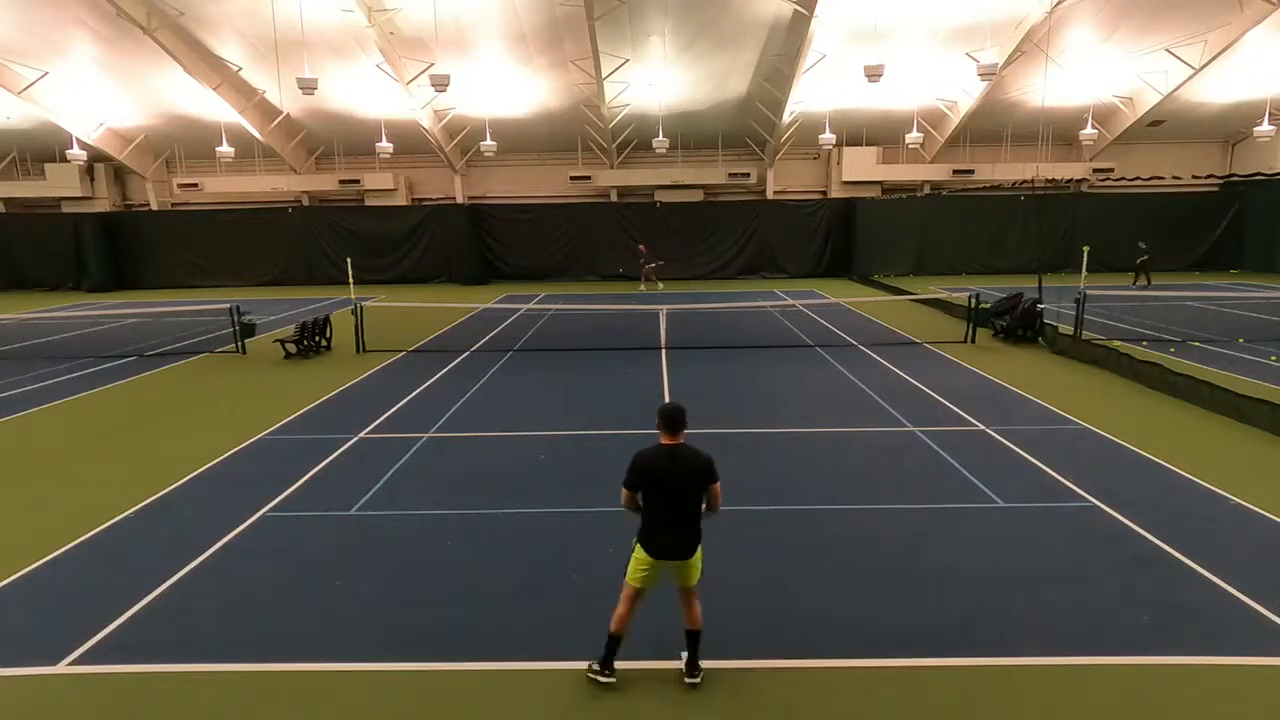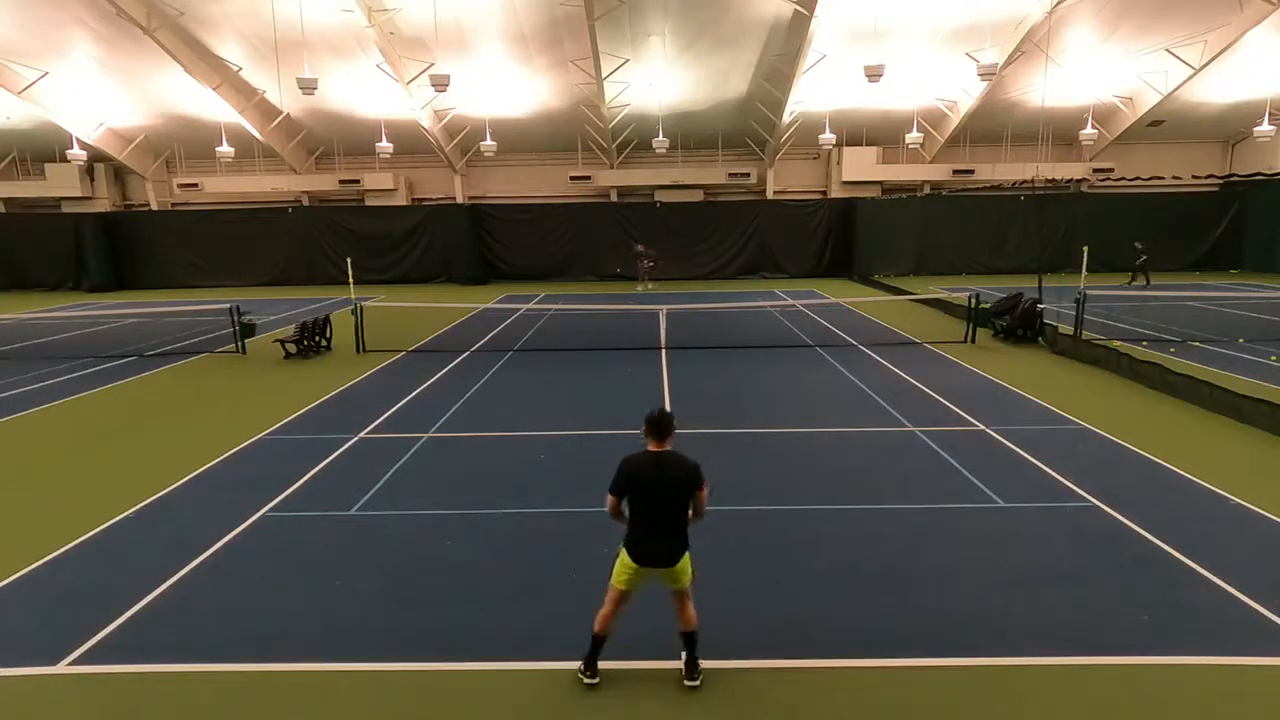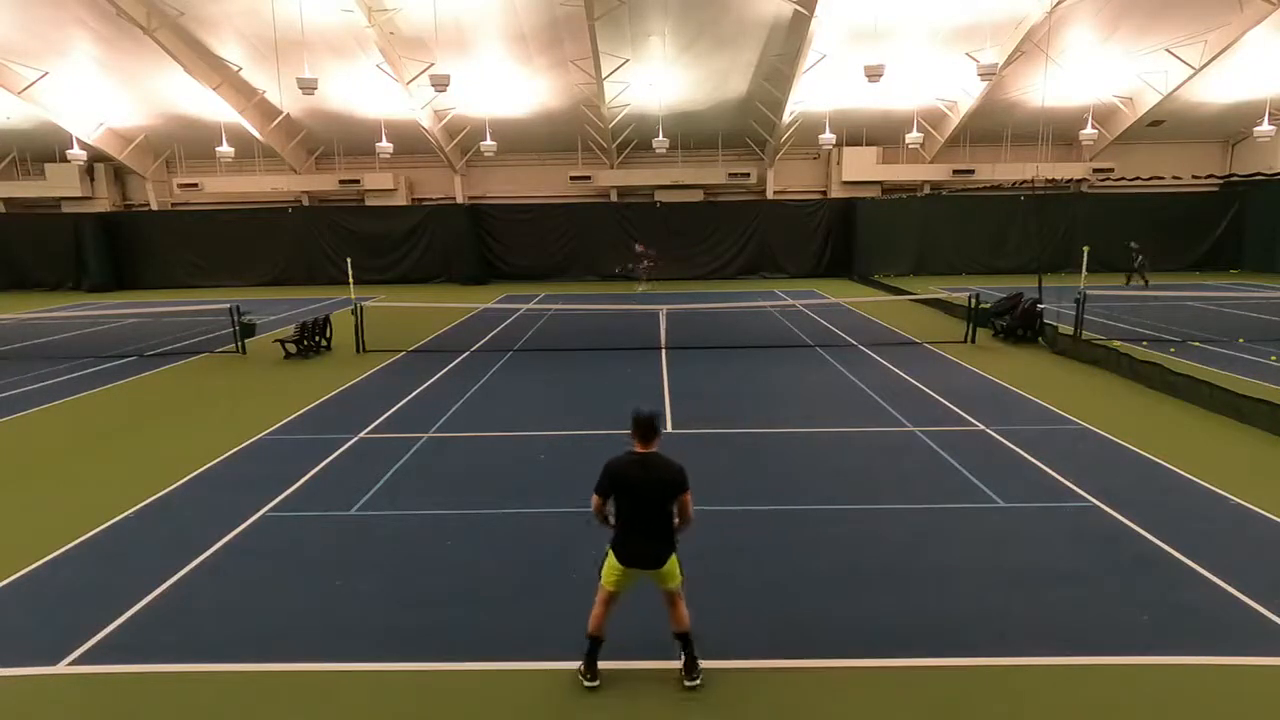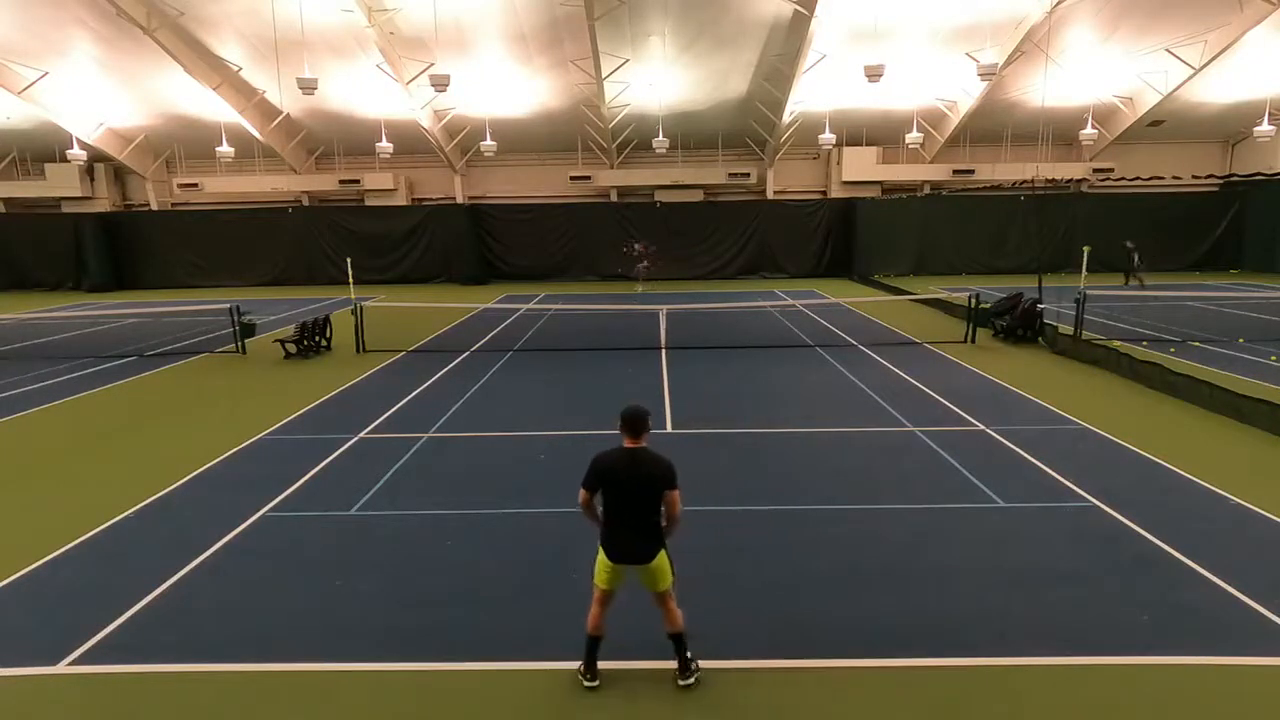
dt=0.1s
person 1, frame 1
left shoulder: (643, 459)
right shoulder: (703, 461)
left elbow: (627, 502)
right elbow: (715, 505)
left hip: (650, 546)
right hip: (688, 546)
left knee: (627, 602)
right knee: (690, 599)
left ankle: (606, 665)
right ankle: (693, 666)
person 1, frame 2
left shoulder: (629, 465)
right shoulder: (690, 467)
left elbow: (612, 509)
right elbow: (700, 511)
left hip: (636, 551)
right hip: (675, 552)
left knee: (612, 603)
right knee: (684, 601)
left ankle: (591, 666)
right ankle: (692, 667)
person 1, frame 3
left shoulder: (614, 467)
right shoulder: (674, 471)
left elbow: (597, 508)
right elbow: (687, 517)
left hip: (623, 553)
right hip: (661, 553)
left knee: (602, 603)
right knee: (676, 603)
left ankle: (590, 668)
right ankle: (690, 668)
person 1, frame 4
left shoulder: (602, 461)
right shoulder: (664, 466)
left elbow: (584, 502)
right elbow: (674, 514)
right wrist: (664, 531)
left hip: (612, 549)
right hip: (650, 550)
left knee: (599, 603)
right knee: (667, 603)
left ankle: (590, 668)
right ankle: (685, 667)
